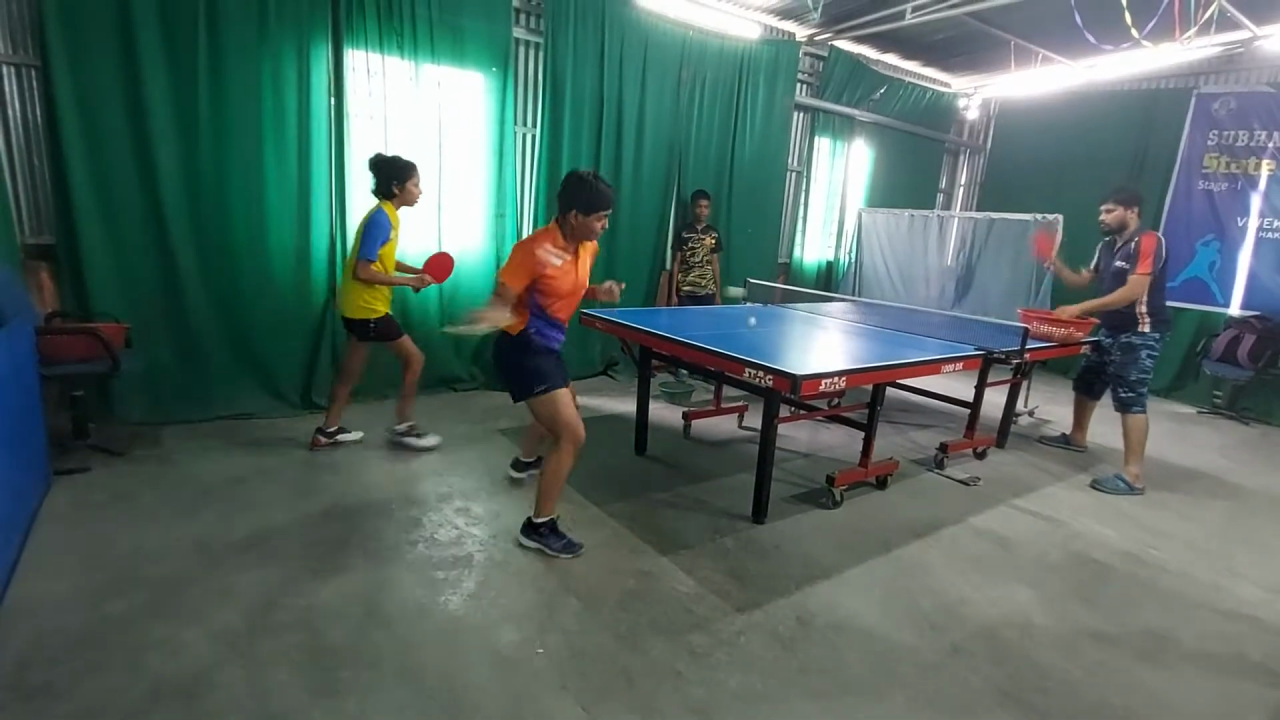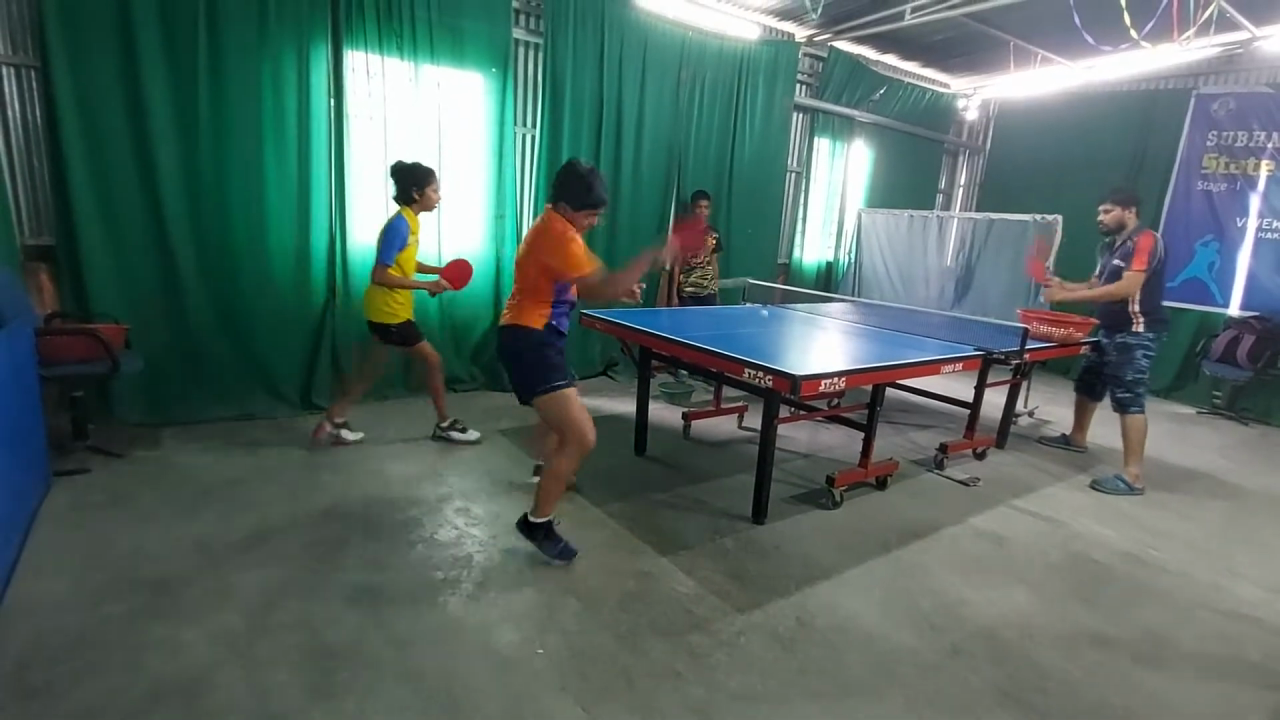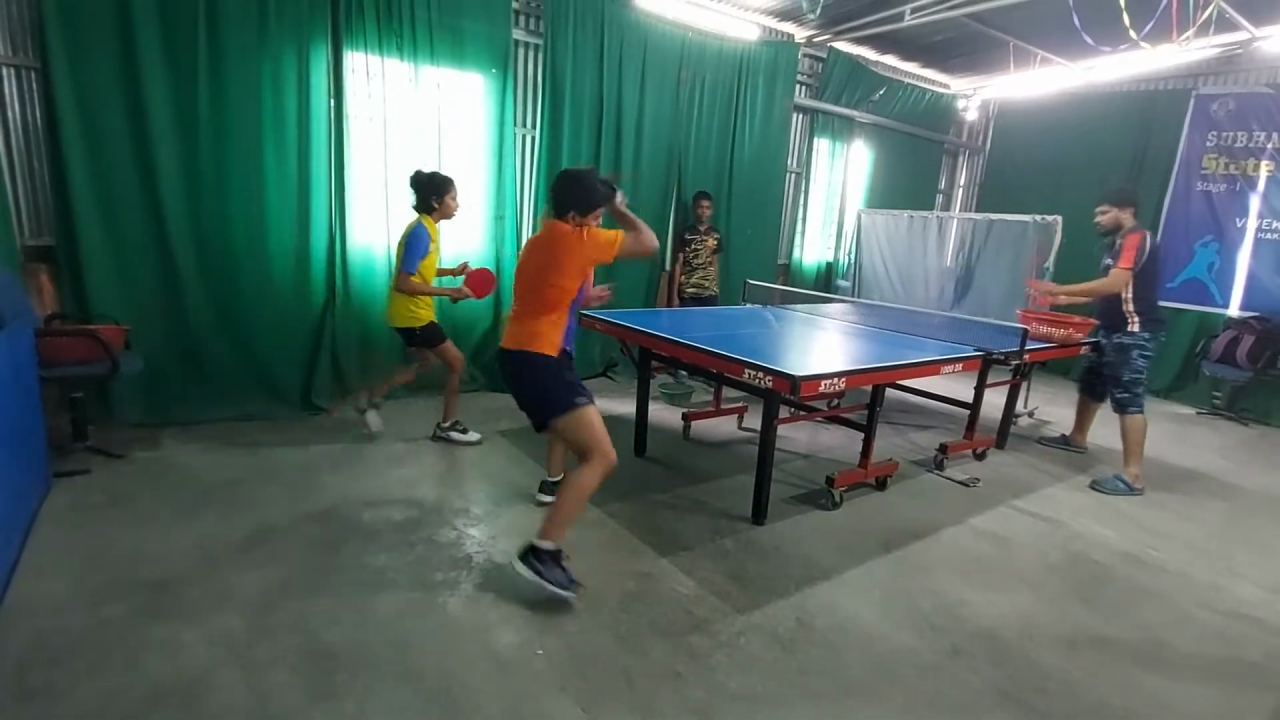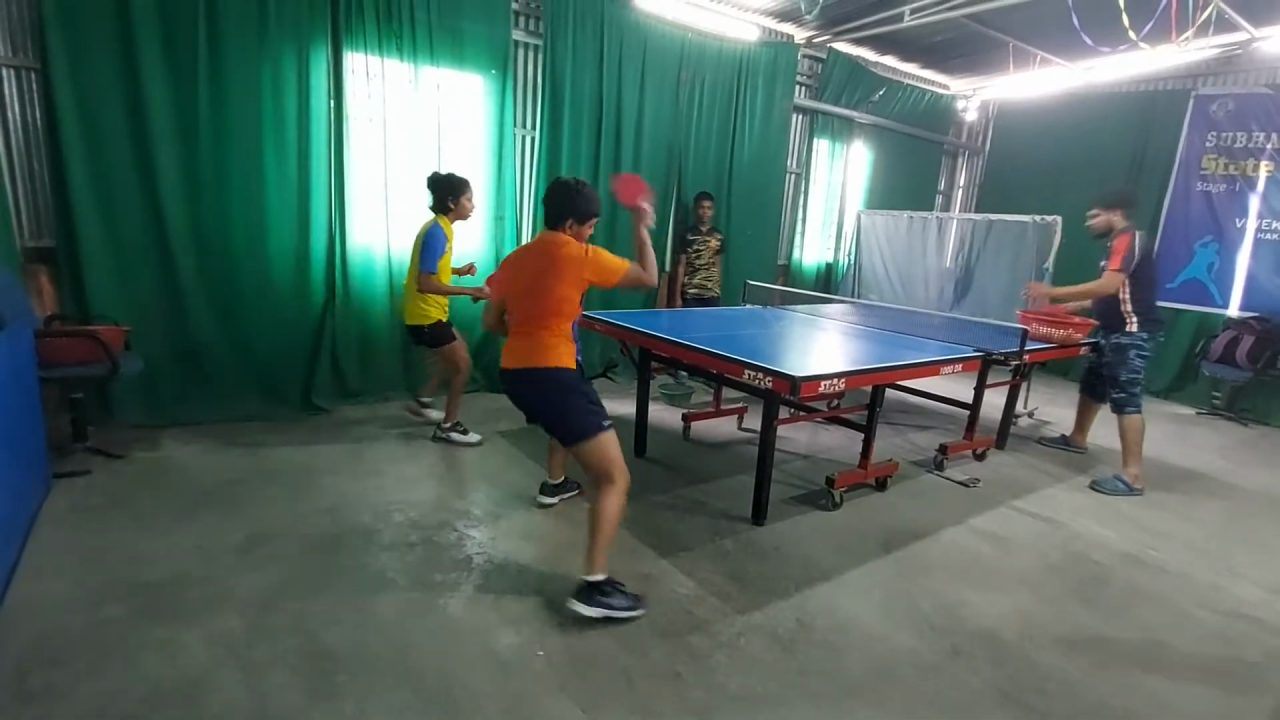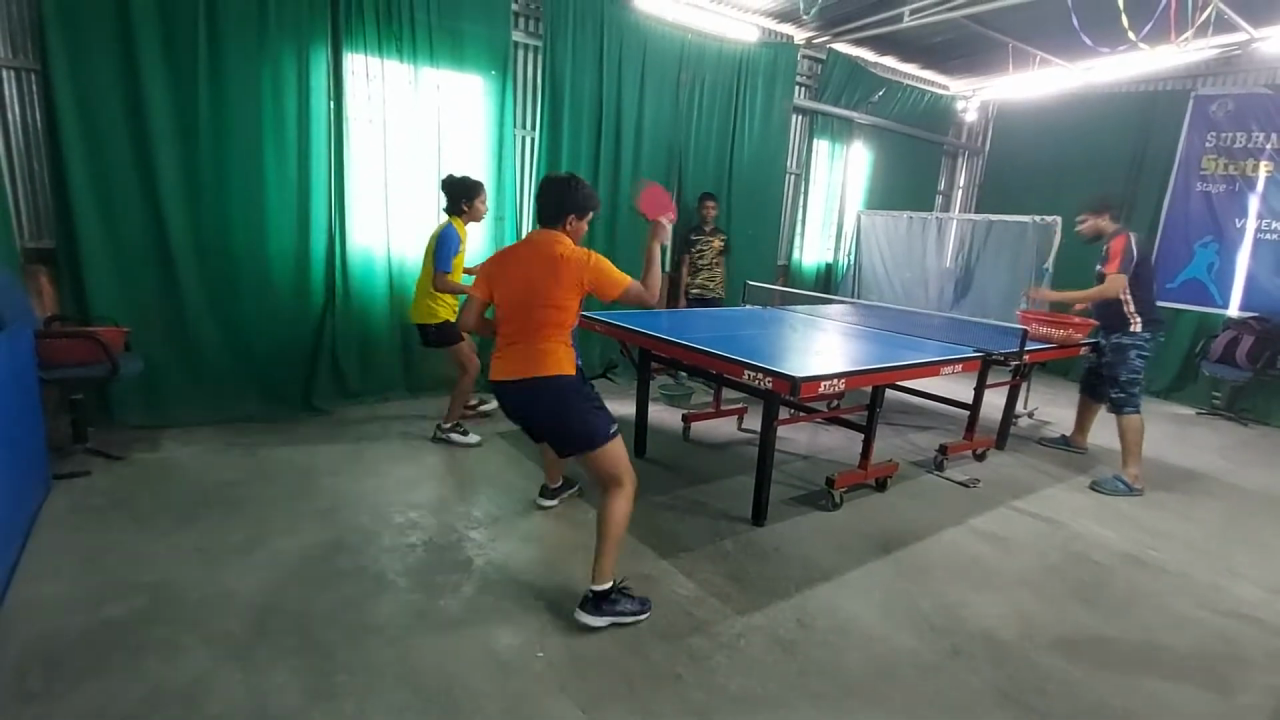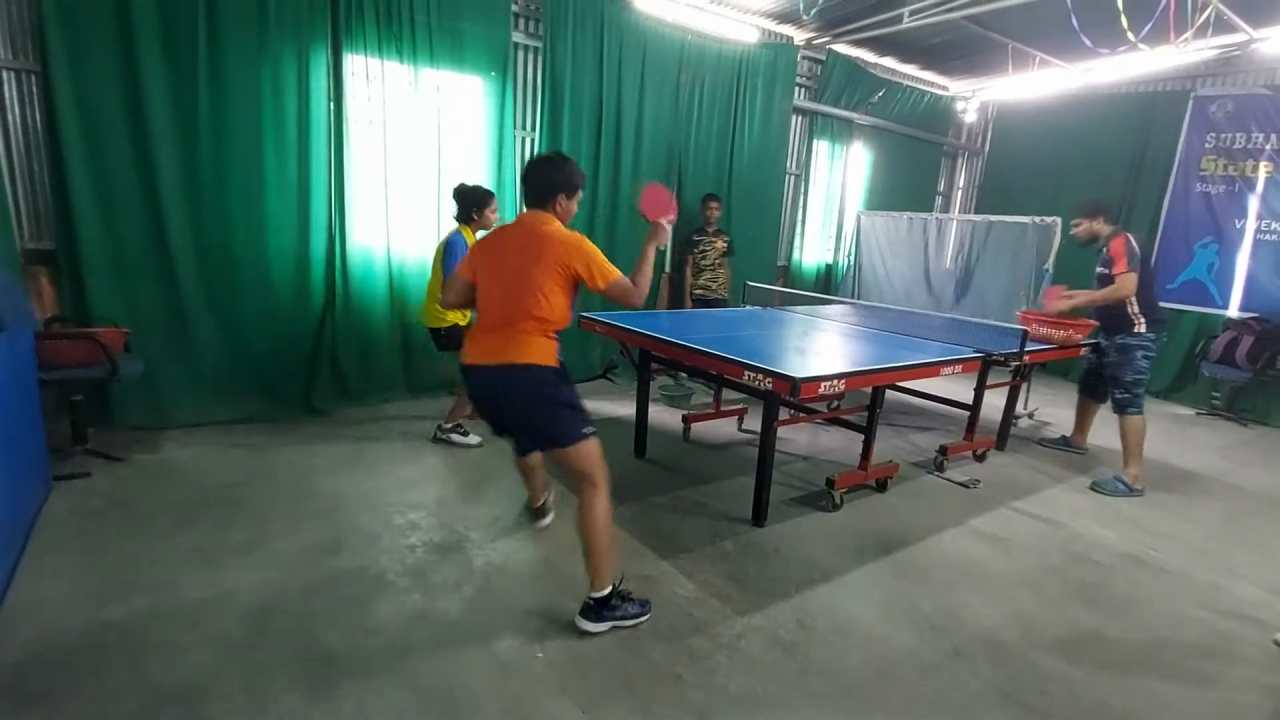
dt=0.1s
person 1, frame 1
left shoulder: (587, 247)
right shoulder: (534, 250)
right elbow: (502, 299)
left wrist: (601, 292)
right wrist: (500, 317)
left hip: (548, 346)
right hip: (523, 347)
left knee: (561, 410)
right knee: (572, 434)
left ankle: (527, 460)
right ankle: (540, 526)
person 1, frame 2
left shoulder: (552, 228)
right shoulder: (556, 234)
right elbow: (601, 285)
left wrist: (623, 288)
right wrist: (649, 258)
left hip: (536, 337)
right hip: (528, 340)
left knee: (564, 414)
right knee: (582, 437)
left ankle: (552, 470)
right ankle: (539, 522)
person 1, frame 3
left shoulder: (536, 242)
right shoulder: (579, 241)
right elbow: (649, 244)
left wrist: (584, 295)
right wrist: (622, 210)
left hip: (514, 357)
right hip: (539, 361)
left knee: (571, 419)
right knee: (602, 458)
left ankle: (559, 485)
right ankle: (543, 550)
person 1, frame 4
left shoulder: (515, 259)
right shoulder: (581, 257)
left elbow: (491, 321)
right elbow: (649, 278)
right wrist: (642, 227)
left hip: (514, 374)
right hip: (553, 377)
left knee: (567, 427)
right knee: (615, 480)
right ankle: (594, 586)
person 1, frame 5
left shoulder: (500, 260)
right shoulder: (583, 263)
left elbow: (469, 321)
right elbow: (648, 297)
right wrist: (656, 242)
left hip: (506, 383)
right hip: (553, 383)
left knee: (549, 426)
right knee: (620, 483)
left ankle: (552, 485)
right ankle: (602, 595)
person 1, frame 6
left shoulder: (488, 241)
right shoulder: (570, 245)
left elbow: (452, 299)
right elbow: (634, 296)
right wrist: (654, 243)
left hip: (478, 372)
right hip: (530, 374)
left knee: (526, 436)
right knee: (595, 483)
left ankle: (539, 503)
right ankle: (602, 599)
person 2, frame 1
left shoulder: (1148, 242)
right shoulder: (1107, 246)
left elbow: (1134, 291)
right elbow: (1082, 280)
left wrist: (1081, 308)
right wrist: (1058, 269)
left hip: (1139, 334)
right hip: (1110, 331)
left knee: (1131, 400)
right knee: (1086, 383)
left ankle: (1133, 475)
right ankle: (1077, 436)
person 2, frame 2
left shoulder: (1146, 241)
right shoulder: (1110, 246)
left elbow: (1127, 288)
right elbow: (1096, 286)
left wrist: (1069, 295)
right wrist: (1063, 285)
left hip: (1136, 334)
right hip: (1109, 331)
left knee: (1128, 400)
right knee: (1087, 385)
left ankle: (1133, 475)
right ankle: (1077, 437)
person 2, frame 3
left shoulder: (1138, 239)
right shoulder: (1118, 243)
left elbow: (1114, 285)
left wrist: (1057, 289)
right wrist: (1066, 298)
left hip: (1135, 333)
right hip: (1112, 331)
left knee: (1128, 400)
right knee: (1091, 385)
left ankle: (1132, 476)
right ankle: (1077, 437)
person 2, frame 4
left shoulder: (1129, 240)
right shoulder: (1116, 244)
left elbow: (1108, 286)
left wrist: (1053, 292)
right wrist: (1075, 305)
left hip: (1133, 333)
right hip: (1112, 331)
left knee: (1126, 400)
right knee: (1091, 386)
left ankle: (1132, 476)
right ankle: (1077, 438)
person 2, frame 5
left shoulder: (1122, 241)
right shoulder: (1110, 246)
left elbow: (1113, 289)
left wrist: (1057, 296)
right wrist: (1082, 301)
left hip: (1133, 333)
right hip: (1112, 331)
left knee: (1124, 400)
right knee: (1091, 386)
left ankle: (1131, 476)
right ankle: (1077, 438)
person 2, frame 6
left shoulder: (1121, 243)
right shoulder: (1106, 249)
left elbow: (1126, 289)
left wrist: (1075, 302)
right wrist: (1074, 296)
left hip: (1136, 333)
right hip: (1112, 332)
left knee: (1128, 400)
right knee: (1090, 386)
left ankle: (1132, 477)
right ankle: (1078, 438)
person 3, frame 1
left shoulder: (385, 216)
right shoulder: (380, 220)
right elbow: (363, 271)
left wrist: (416, 270)
right wrist: (409, 281)
left hip: (360, 306)
right hip: (368, 309)
left knee: (353, 367)
right knee: (414, 358)
left ankle: (328, 430)
right ankle: (402, 427)
person 3, frame 2
left shoulder: (407, 222)
right shoulder: (399, 226)
right elbow: (381, 276)
left wrist: (438, 270)
right wrist: (427, 286)
left hip: (386, 310)
right hip: (391, 313)
left knee: (373, 367)
right knee: (433, 362)
left ankle: (332, 423)
right ankle: (444, 424)
person 3, frame 3
left shoulder: (427, 229)
right shoulder: (420, 233)
right elbow: (404, 283)
left wrist: (451, 272)
right wrist: (447, 293)
left hip: (414, 313)
right hip: (412, 315)
left knee: (422, 364)
right knee: (456, 363)
left ankle: (370, 399)
right ankle: (448, 425)
person 3, frame 4
left shoulder: (440, 228)
right shoulder: (436, 233)
right elbow: (426, 284)
left wrist: (458, 271)
right wrist: (471, 291)
left hip: (431, 311)
right hip: (425, 313)
left knee: (459, 353)
right knee: (463, 364)
left ankle: (422, 399)
right ankle: (447, 426)
person 3, frame 5
left shoulder: (456, 230)
right shoulder: (449, 234)
right elbow: (441, 283)
left wrist: (468, 270)
left hip: (442, 311)
right hip: (434, 314)
left knee: (470, 351)
right knee: (471, 366)
left ankle: (467, 402)
right ankle: (447, 426)
person 3, frame 6
left shoulder: (466, 238)
right shoulder: (457, 241)
left hip: (455, 315)
right hip: (444, 318)
left ankle: (466, 405)
right ankle: (448, 427)
